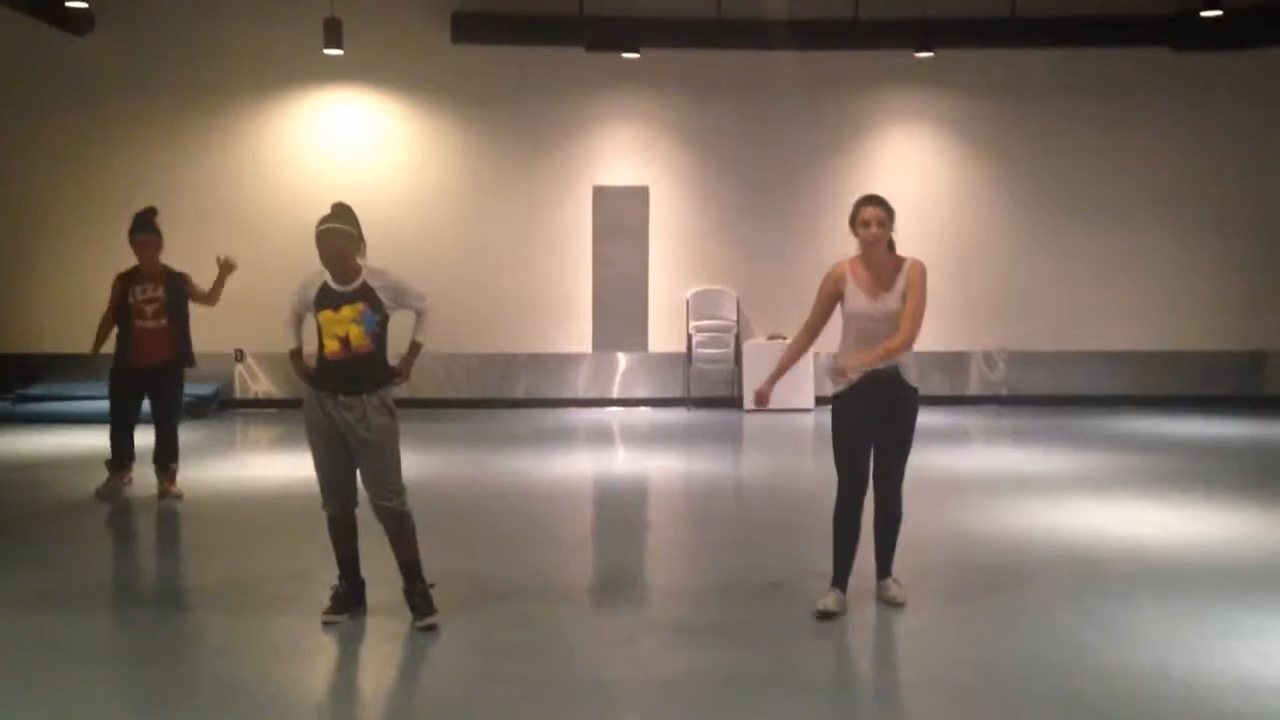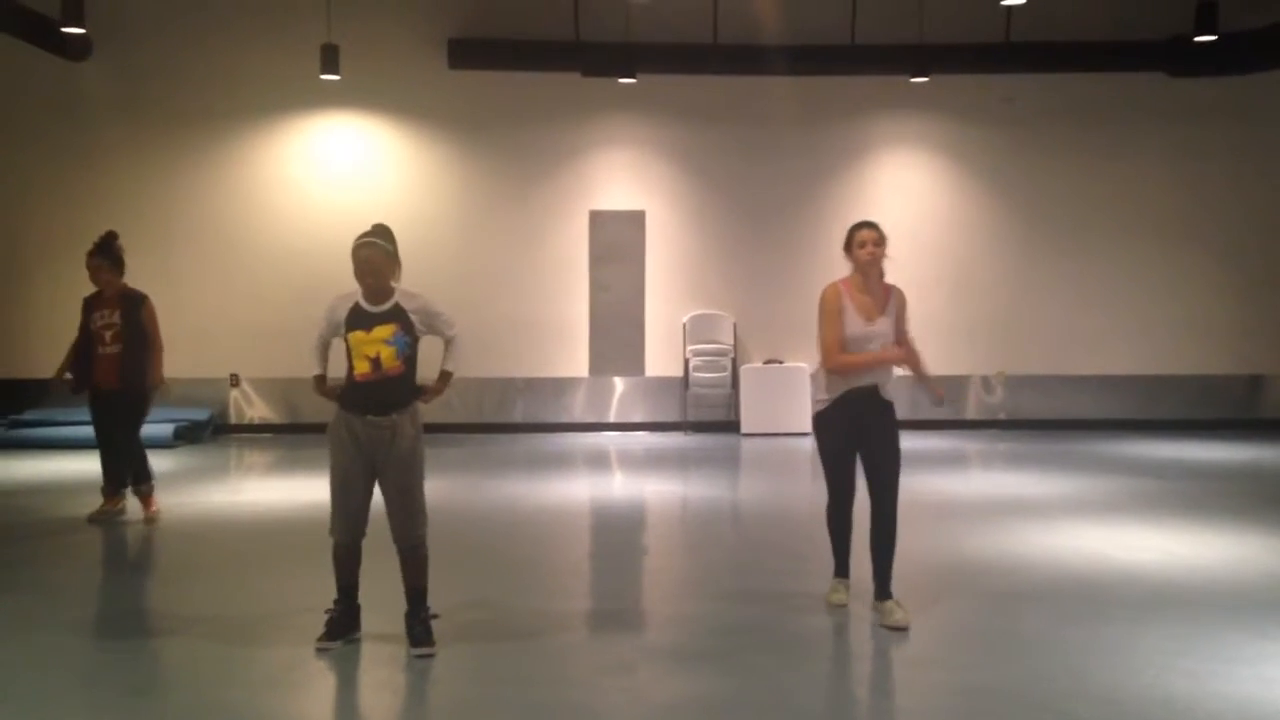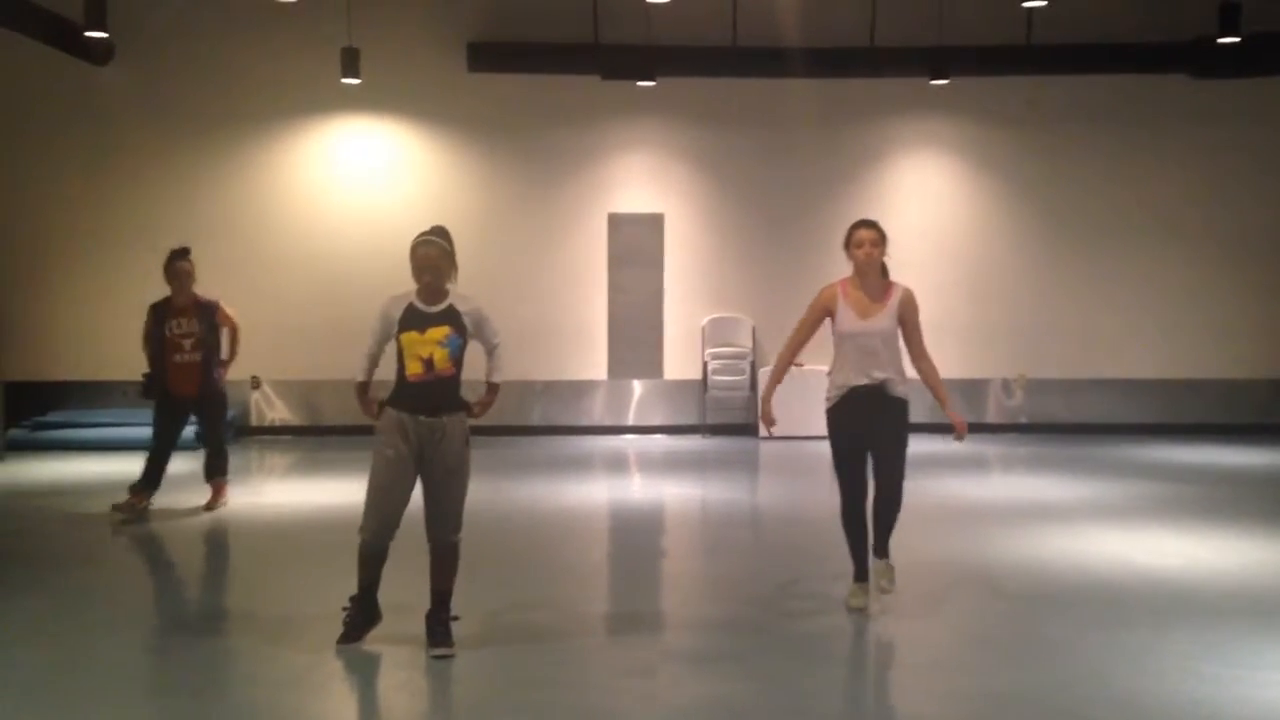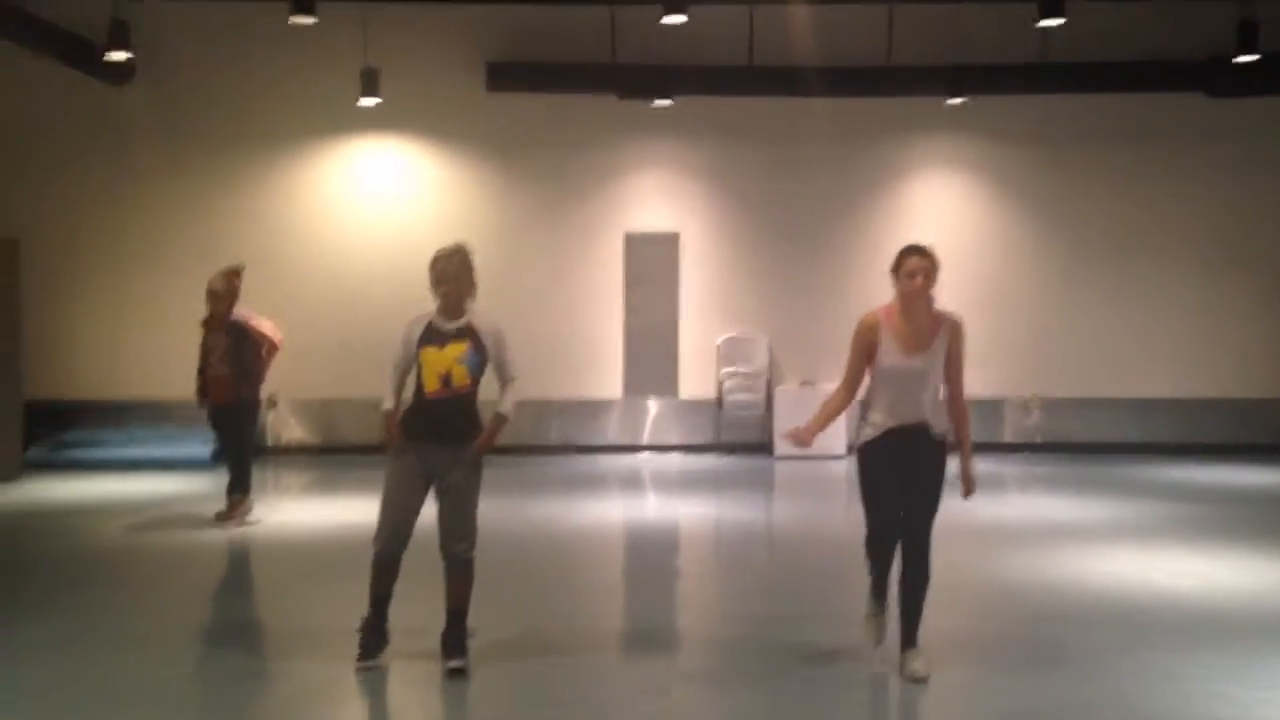
dt=0.7s
person 1, frame 1
left shoulder: (383, 284)
right shoulder: (311, 287)
left elbow: (422, 307)
right elbow: (294, 318)
left wrist: (410, 358)
right wrist: (297, 360)
left hip: (371, 403)
right hip: (322, 404)
left knee: (389, 498)
right knee: (336, 502)
left ankle: (416, 587)
right ankle: (350, 588)
person 1, frame 2
left shoulder: (416, 308)
right shoulder: (341, 308)
left elbow: (451, 335)
right elbow: (322, 343)
left wrist: (442, 380)
right wrist: (320, 381)
left hip: (399, 425)
right hip: (351, 425)
left knee: (409, 527)
right knee: (346, 525)
left ankle: (418, 618)
right ankle: (345, 612)
person 1, frame 3
left shoulder: (468, 311)
right shoulder: (394, 309)
left elbow: (493, 348)
right elbow: (373, 351)
left wrist: (490, 393)
right wrist: (363, 392)
left hip: (449, 427)
right hip: (399, 423)
left knee: (445, 529)
right knee: (377, 522)
left ankle: (439, 620)
right ankle: (364, 607)
person 1, frame 4
left shoulder: (485, 331)
right shoulder: (417, 327)
left elbow: (508, 381)
right elbow: (396, 375)
left wrist: (496, 423)
right wrist: (389, 415)
left hip: (462, 448)
right hip: (413, 445)
left knee: (458, 545)
right knee: (389, 537)
left ankle: (455, 637)
right ankle: (375, 626)
person 2, frame 1
left shoulder: (912, 270)
right shoulder: (840, 274)
left elbow: (907, 335)
right elbow: (809, 332)
left wrist: (865, 359)
right wrist: (771, 380)
left hip: (897, 388)
right hip: (852, 390)
left knee: (889, 487)
right knee: (851, 488)
left ankle: (885, 575)
right ankle: (838, 586)
person 2, frame 2
left shoulder: (896, 297)
right shoulder: (834, 295)
left elbow: (906, 349)
right elbow: (833, 361)
left wrist: (930, 385)
right wrist: (886, 357)
left hip: (877, 405)
right hip: (836, 407)
left knee: (886, 500)
right knee: (841, 497)
left ankle: (884, 597)
right ankle: (841, 576)
person 2, frame 3
left shoulder: (902, 297)
right shoulder: (831, 295)
left elbow: (920, 356)
right elbow: (794, 346)
left wrist: (948, 408)
right wrist: (768, 393)
left hip: (889, 402)
right hip: (845, 404)
left knee: (890, 489)
right knee: (852, 495)
left ankle: (881, 554)
right ankle: (860, 578)
person 2, frame 4
left shoulder: (950, 328)
right shoulder: (872, 325)
left elbow: (954, 396)
right elbow: (848, 388)
left wrist: (965, 458)
right wrist: (813, 427)
left hip: (927, 442)
right hip: (879, 440)
left knee: (917, 543)
right knee: (882, 532)
left ankle: (910, 645)
right ankle: (878, 598)
person 3, frame 1
left shoulder: (177, 280)
right shoulder: (123, 281)
left elbow: (210, 299)
right elbow: (110, 318)
left wrist: (224, 274)
right wrist: (96, 348)
left hip: (167, 366)
right hip: (129, 365)
left knee: (167, 423)
right knee: (121, 421)
left ankle: (167, 477)
right ankle: (119, 473)
person 3, frame 2
left shoulder: (139, 302)
right shoulder: (90, 304)
left elbow: (155, 339)
right elbow: (82, 340)
left wrist: (157, 370)
right wrist: (64, 368)
left hip: (132, 386)
right hip: (101, 387)
left knee: (128, 439)
right knee: (107, 442)
left ankle: (147, 495)
right ankle: (114, 497)
person 3, frame 3
left shoulder: (210, 308)
right shoulder: (157, 311)
left elbow: (233, 327)
right elbow: (148, 340)
left wrist: (228, 361)
right wrist: (156, 369)
left hip: (208, 388)
right hip: (171, 390)
left knee: (214, 439)
right knee: (161, 442)
left ankle: (219, 489)
right ankle: (140, 496)
person 3, frame 4
left shoulder: (242, 325)
right shoulder: (208, 324)
left elbow: (273, 343)
left wrist: (258, 373)
right wrist: (203, 389)
left hip: (241, 399)
right hip: (217, 400)
left knee: (240, 451)
right knee: (228, 452)
left ankle: (238, 503)
right ankle: (240, 499)
